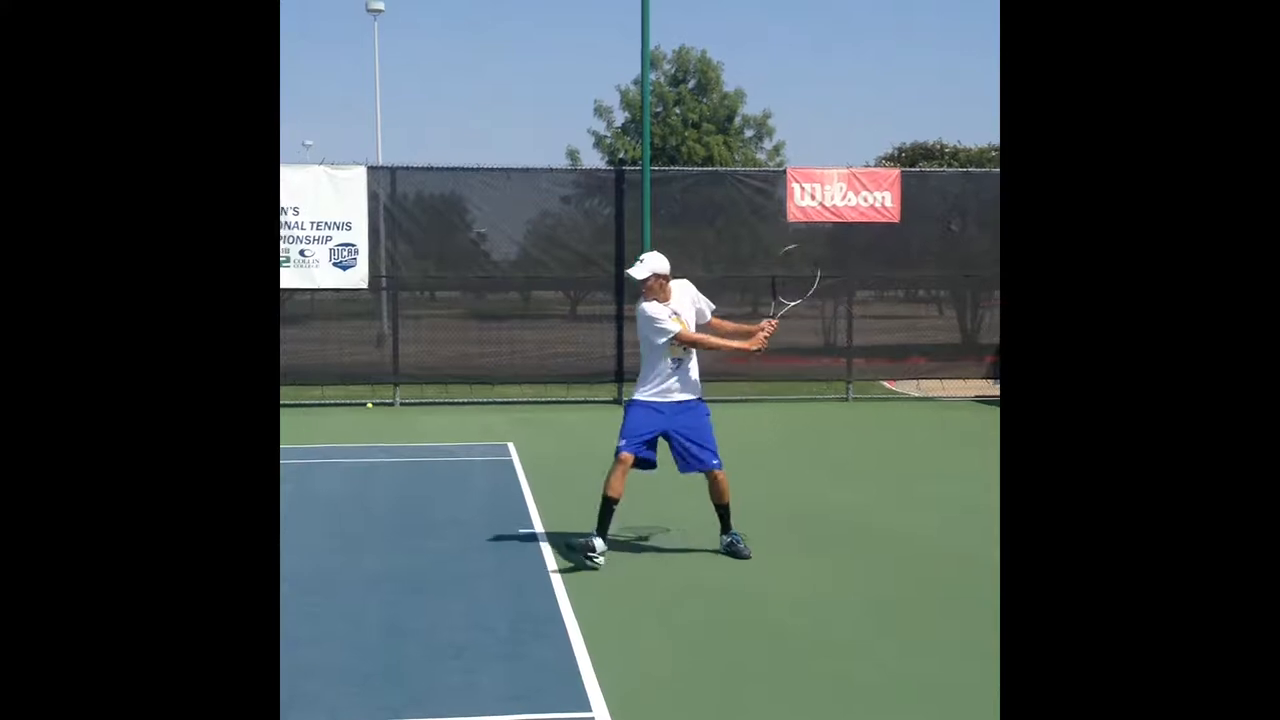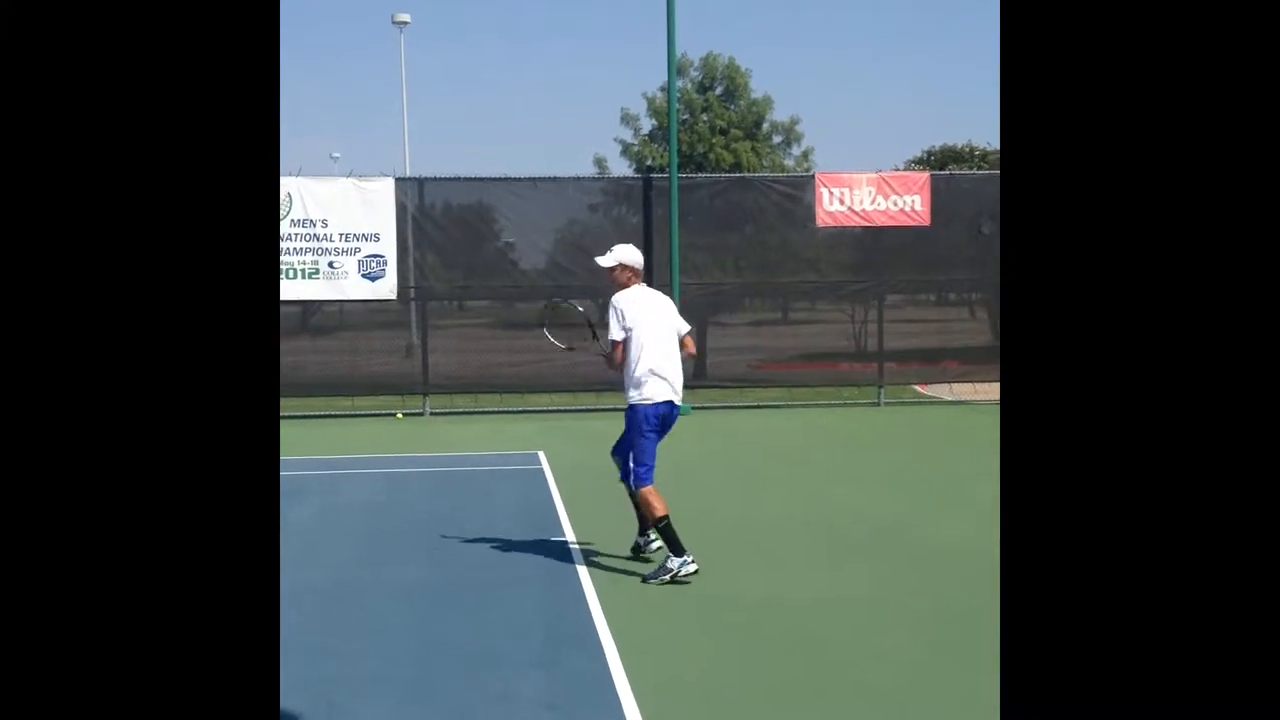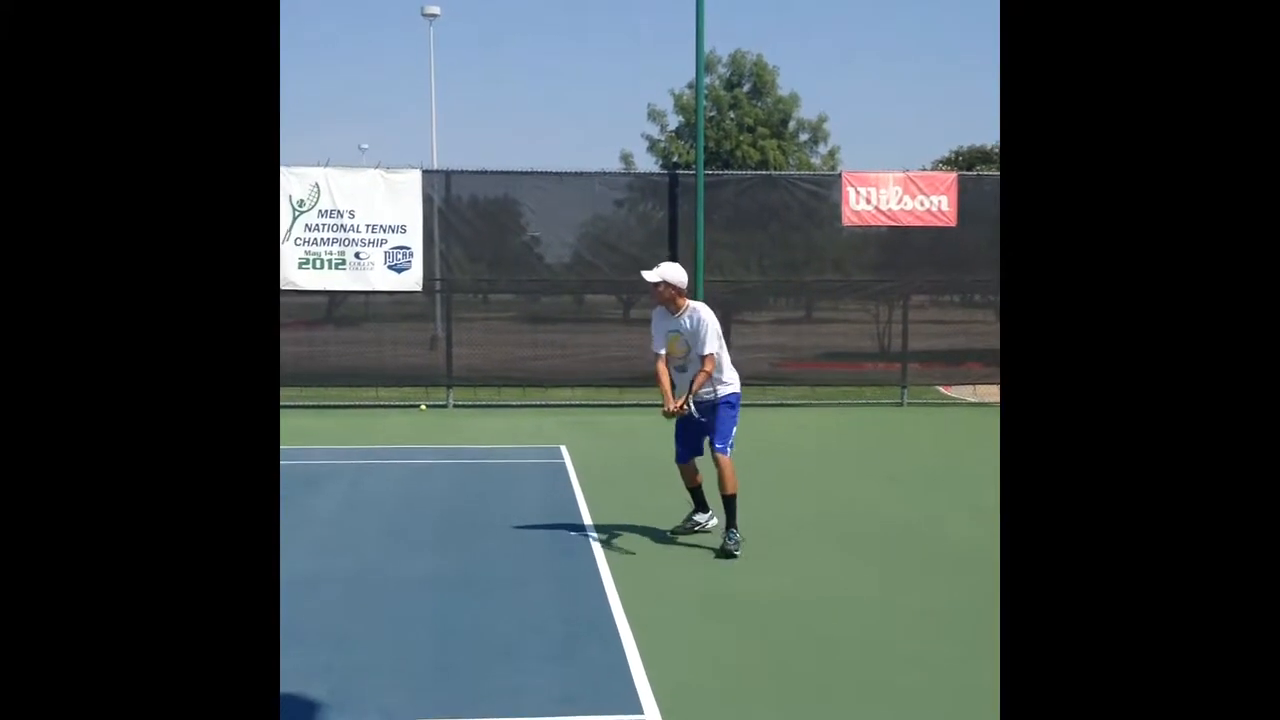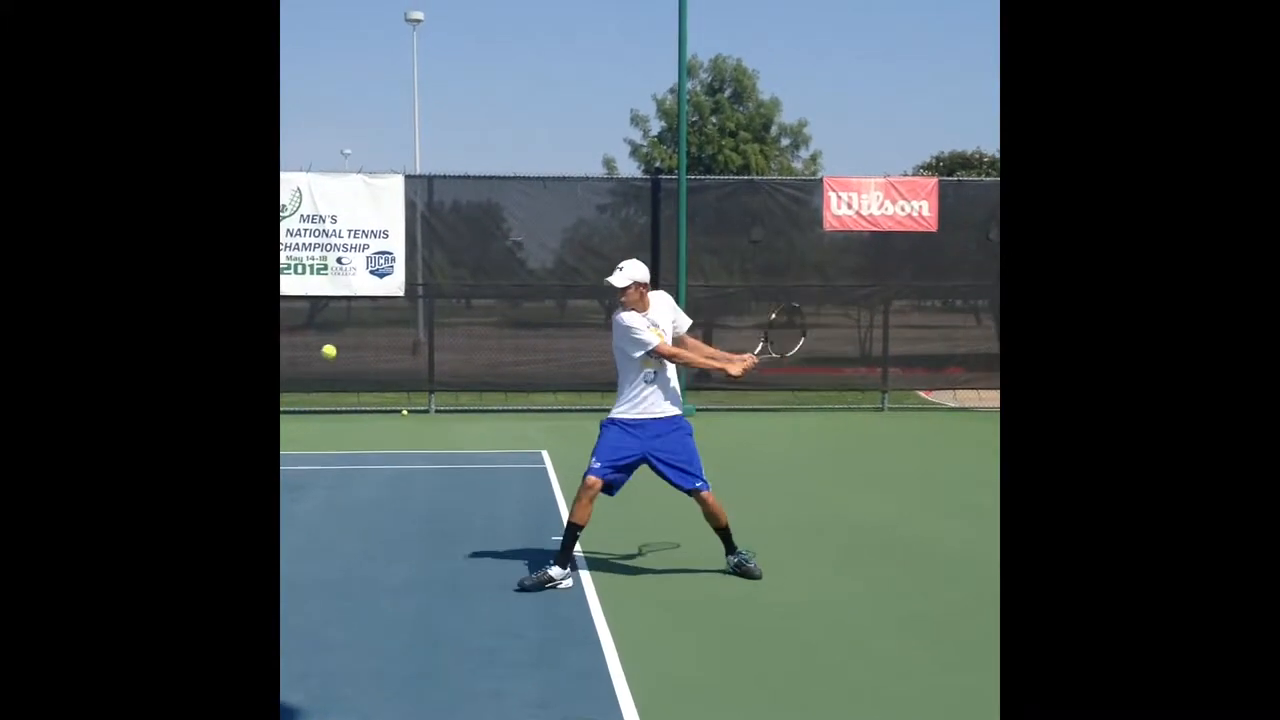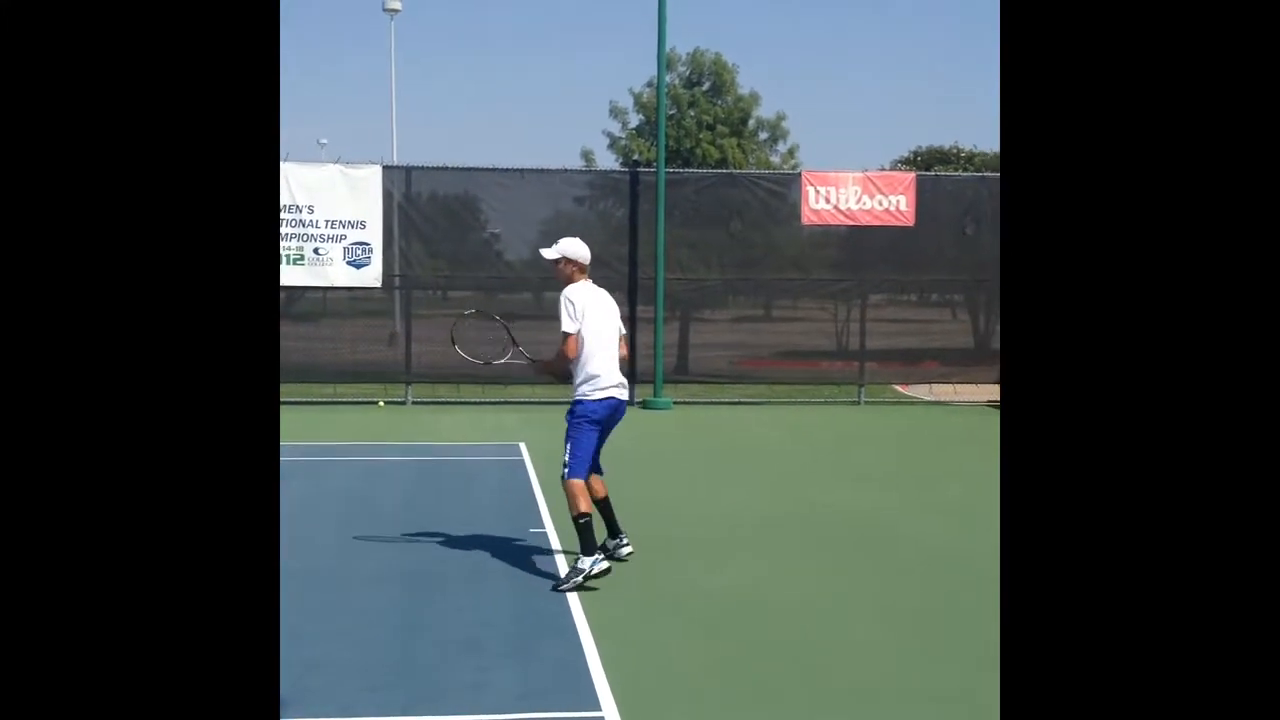
dt=1s
person 1, frame 1
left shoulder: (685, 289)
right shoulder: (647, 309)
left elbow: (711, 324)
right elbow: (694, 340)
left wrist: (752, 330)
right wrist: (744, 346)
left hip: (688, 401)
right hip: (648, 401)
left knee: (714, 470)
right knee: (623, 459)
left ankle: (728, 533)
right ankle: (598, 541)
person 1, frame 2
left shoulder: (620, 300)
right shoulder: (663, 301)
left elbow: (617, 359)
right elbow: (689, 348)
left wrist: (610, 363)
left hip: (646, 400)
right hip: (670, 399)
left knee: (641, 481)
right knee: (623, 457)
left ankle: (680, 557)
right ankle: (647, 534)
person 1, frame 3
left shoulder: (702, 315)
right shoulder: (659, 316)
left elbow: (708, 367)
right elbow: (661, 363)
left wrist: (685, 398)
right wrist: (669, 399)
left hip: (722, 392)
right hip: (689, 396)
left knee: (721, 455)
right knee: (683, 459)
left ankle: (732, 531)
right ankle: (702, 513)
person 1, frame 4
left shoulder: (663, 301)
right shoulder: (624, 320)
left elbow: (685, 341)
right elbow: (672, 354)
left wrist: (731, 357)
right wrist: (724, 367)
left hip: (668, 420)
right hip: (626, 421)
left knee: (703, 493)
right knee: (590, 483)
left ankle: (734, 554)
right ankle: (559, 568)
person 1, frame 5
left shoulder: (571, 295)
right shoulder: (606, 298)
left elbow: (569, 352)
right elbow: (623, 351)
left wrist: (546, 366)
left hip: (591, 398)
right hip: (617, 395)
left knee: (573, 477)
right knee: (587, 467)
left ankle: (590, 557)
right ankle: (616, 538)
